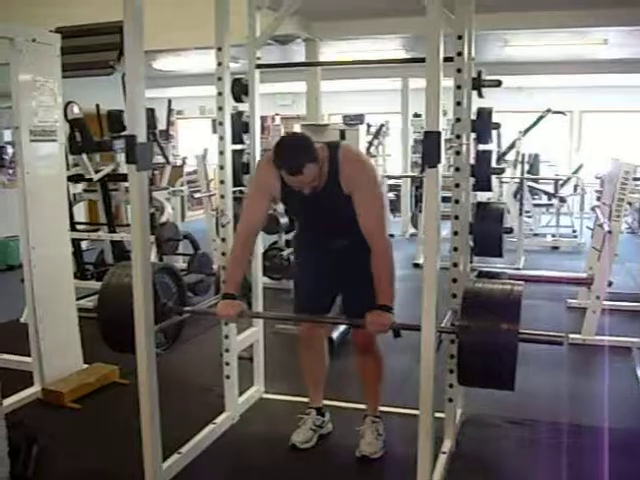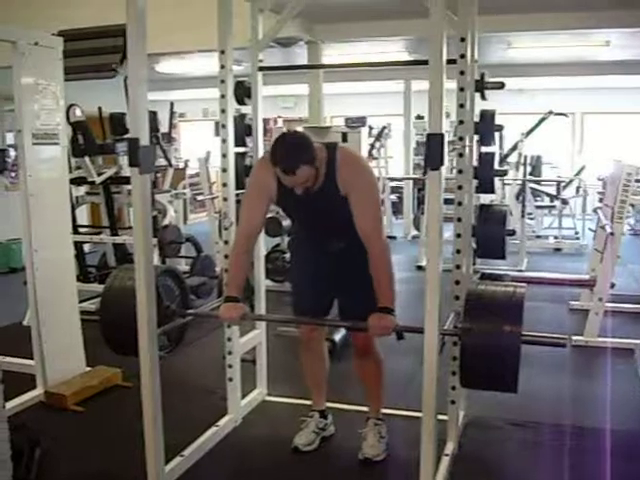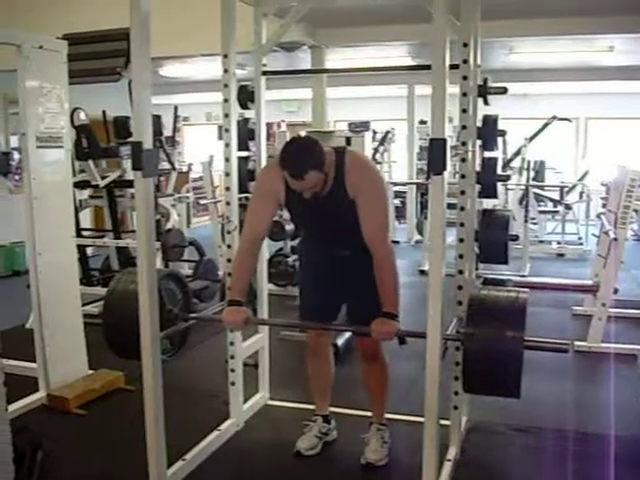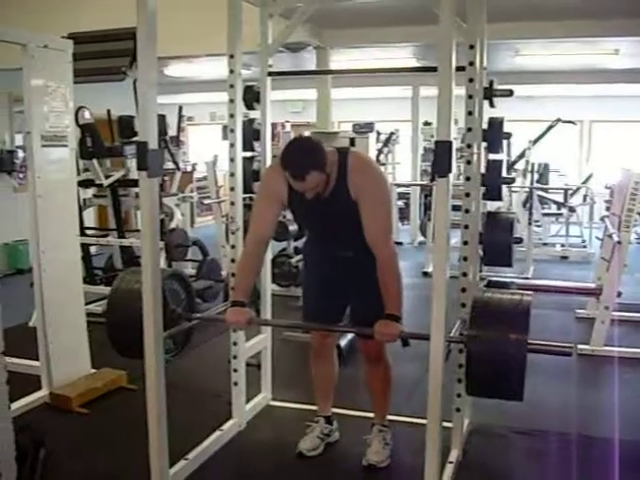
dt=0.3s
person 1, frame 1
left shoulder: (352, 166)
right shoulder: (267, 173)
left elbow: (378, 238)
right elbow: (246, 231)
left wrist: (384, 305)
right wrist: (230, 293)
left hip: (358, 250)
right hip: (313, 248)
left knee: (364, 336)
right knee: (309, 331)
left ankle: (373, 420)
right ankle: (317, 414)
person 1, frame 2
left shoulder: (350, 167)
right shoulder: (264, 173)
left elbow: (374, 240)
right elbow: (246, 235)
left wrist: (385, 308)
right wrist: (232, 297)
left hip: (354, 252)
right hip: (309, 251)
left knee: (363, 341)
right knee: (309, 335)
left ankle: (375, 423)
right ankle: (320, 416)
person 1, frame 3
left shoulder: (360, 173)
right shoulder: (272, 178)
left elbow: (380, 246)
right elbow: (251, 239)
left wrist: (389, 313)
right wrist: (236, 300)
left hip: (362, 258)
right hip: (317, 256)
left knee: (369, 346)
right knee: (316, 340)
left ankle: (378, 428)
right ankle: (323, 421)
person 1, frame 4
left shoulder: (362, 173)
right shoulder: (275, 179)
left elbow: (383, 247)
right elbow: (257, 240)
left wrist: (392, 315)
right wrist: (239, 301)
left hip: (367, 259)
right hip: (322, 257)
left knee: (373, 347)
right knee: (320, 342)
left ankle: (381, 430)
right ankle: (325, 422)
